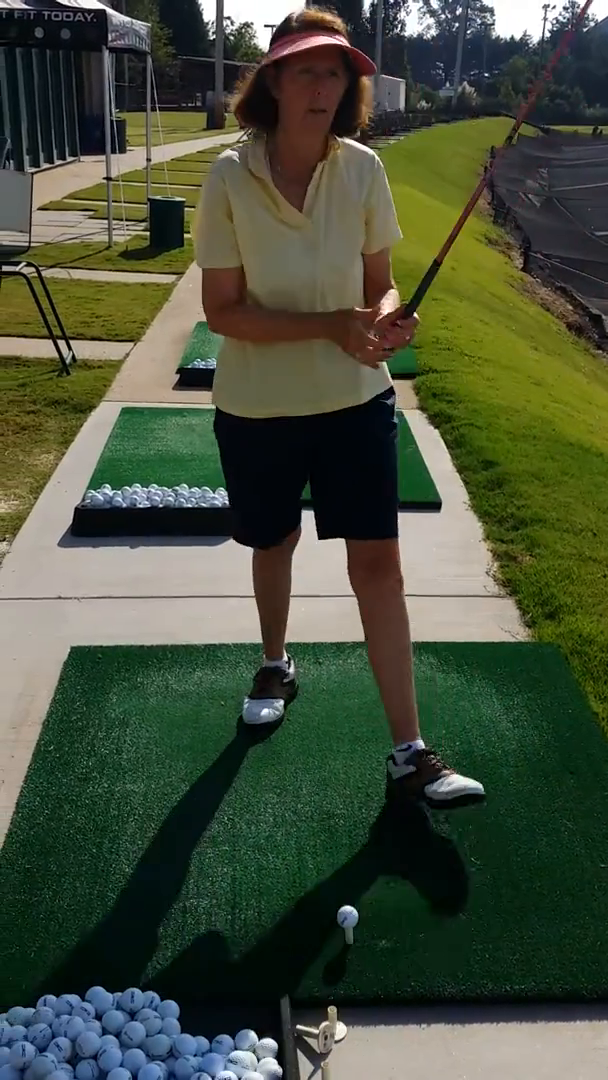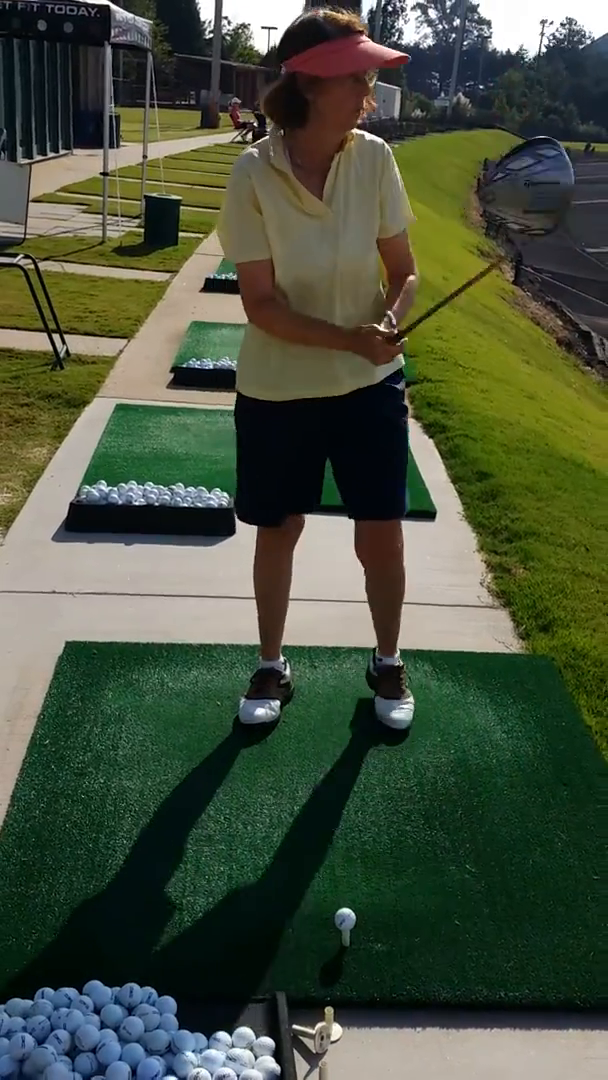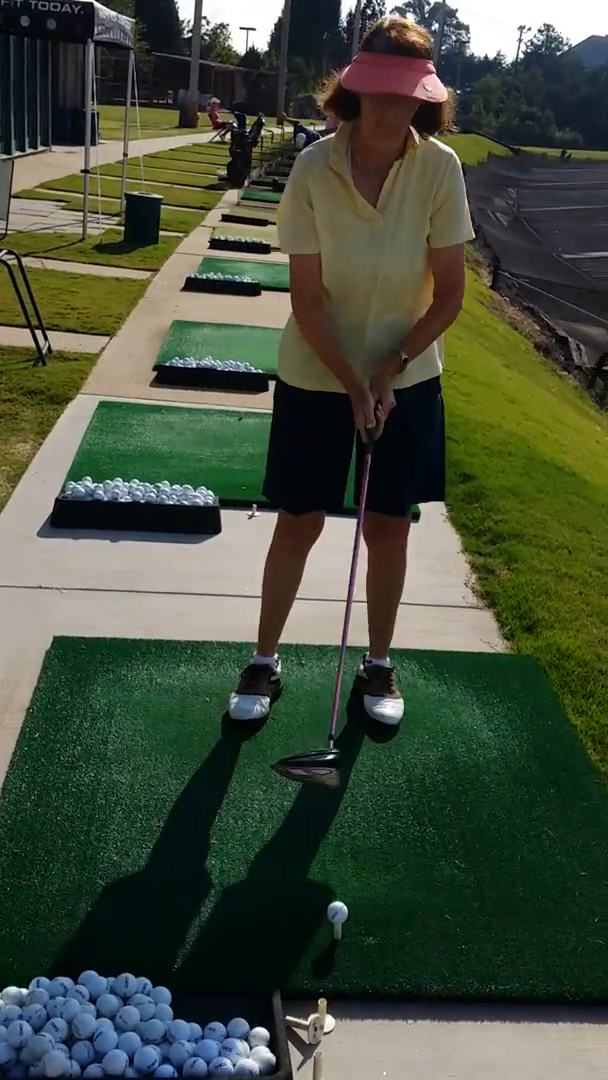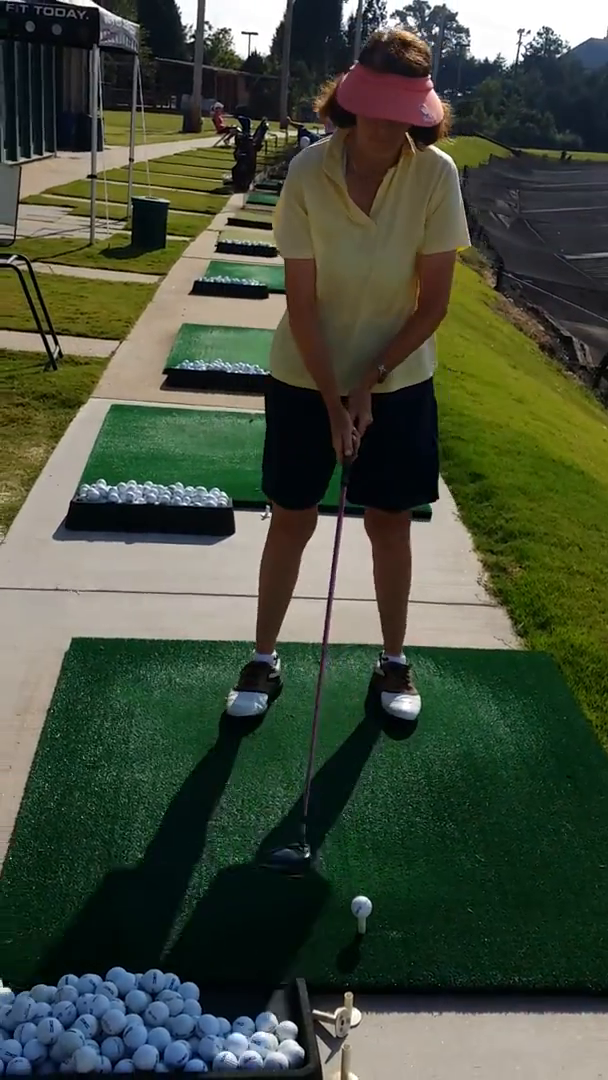
dt=0.5s
person 1, frame 1
left shoulder: (362, 168)
right shoulder: (230, 178)
left elbow: (379, 284)
right elbow: (224, 313)
left wrist: (386, 319)
right wrist: (329, 326)
left hip: (355, 399)
right hip: (258, 406)
left knee: (376, 565)
right knee: (272, 548)
left ankle: (410, 752)
right ankle: (276, 664)
person 1, frame 2
left shoulder: (375, 158)
right shoulder: (253, 173)
left elbow: (404, 271)
right elbow: (262, 305)
left wrist: (390, 319)
right wrist: (350, 339)
left hip: (369, 385)
right hip: (279, 390)
left knee: (381, 537)
right knee: (279, 532)
left ankle: (387, 661)
right ankle: (272, 666)
person 1, frame 3
left shoulder: (440, 168)
right shoulder: (314, 168)
left elbow: (449, 295)
right elbow: (306, 299)
left wrist: (389, 369)
right wrist: (353, 386)
left hip: (407, 381)
right hip: (315, 380)
left knee: (388, 528)
right knee: (297, 526)
left ankle: (377, 664)
right ankle: (264, 660)
person 1, frame 4
left shoulder: (436, 173)
right shoulder: (307, 171)
left elbow: (434, 301)
right elbow: (301, 303)
left wrist: (370, 382)
right wrist: (333, 402)
left hip: (397, 382)
right hip: (304, 378)
left knee: (390, 524)
right knee: (292, 521)
left ankle: (393, 661)
right ankle: (263, 658)
